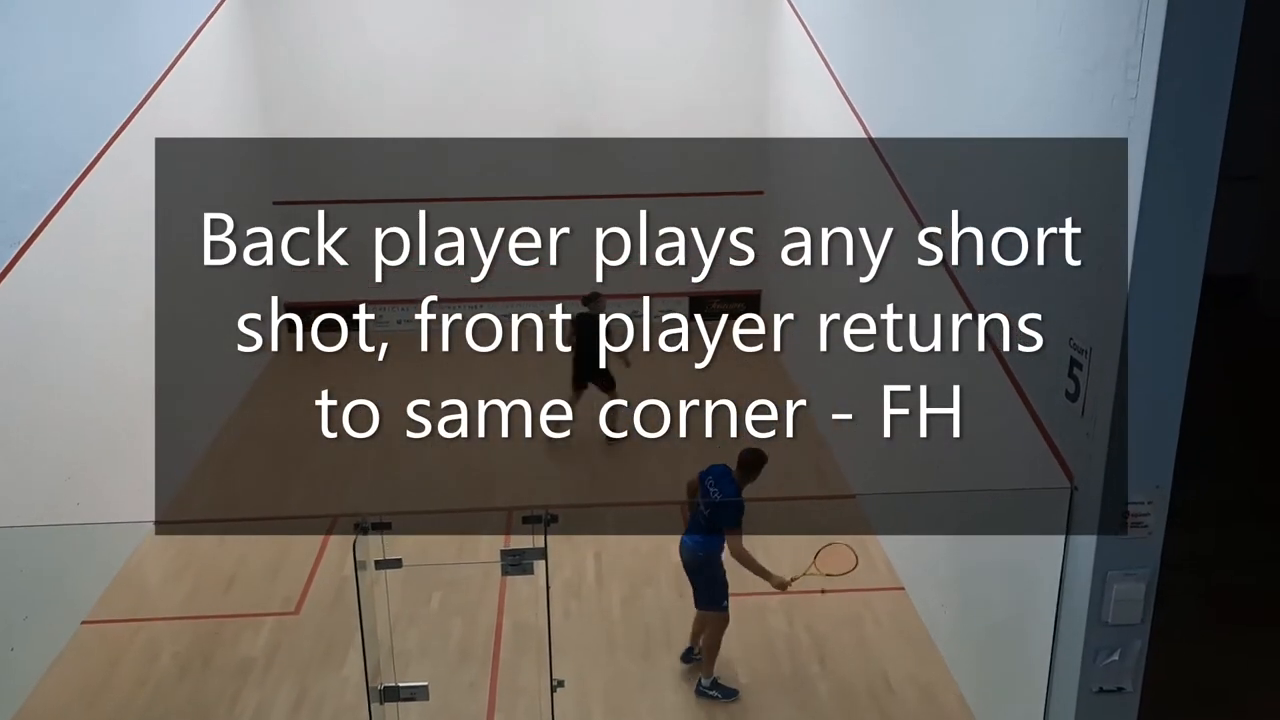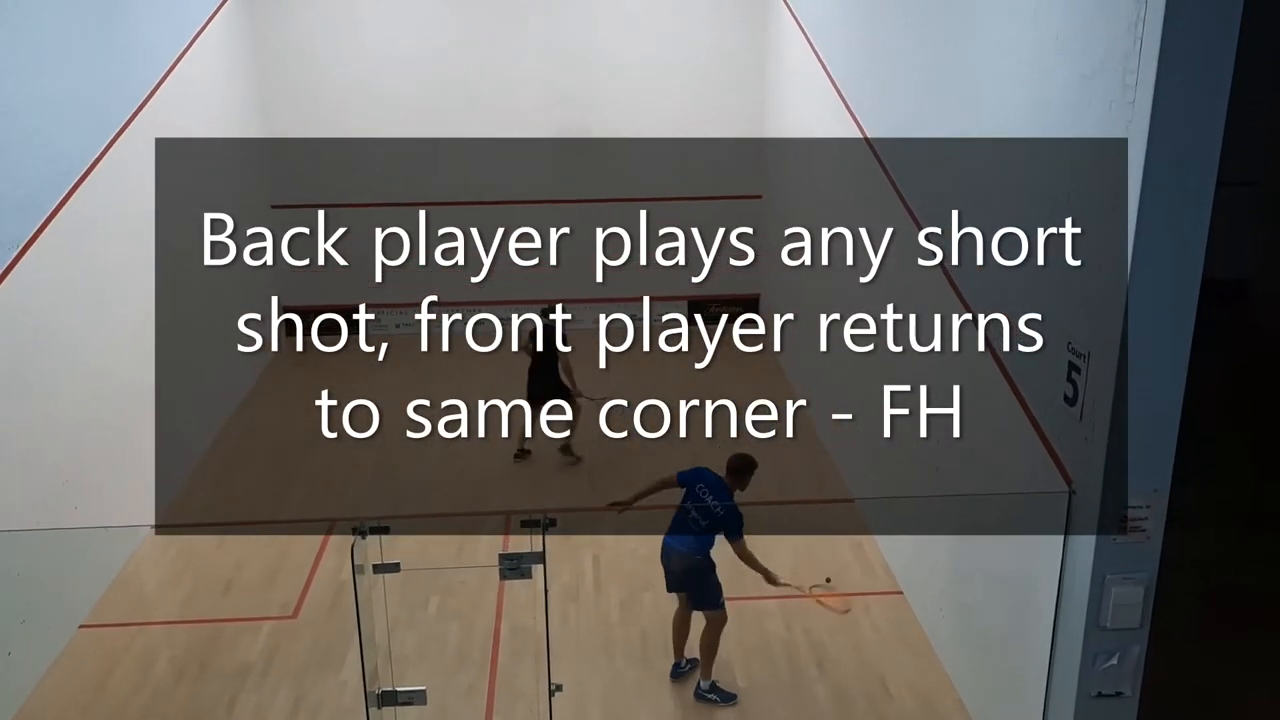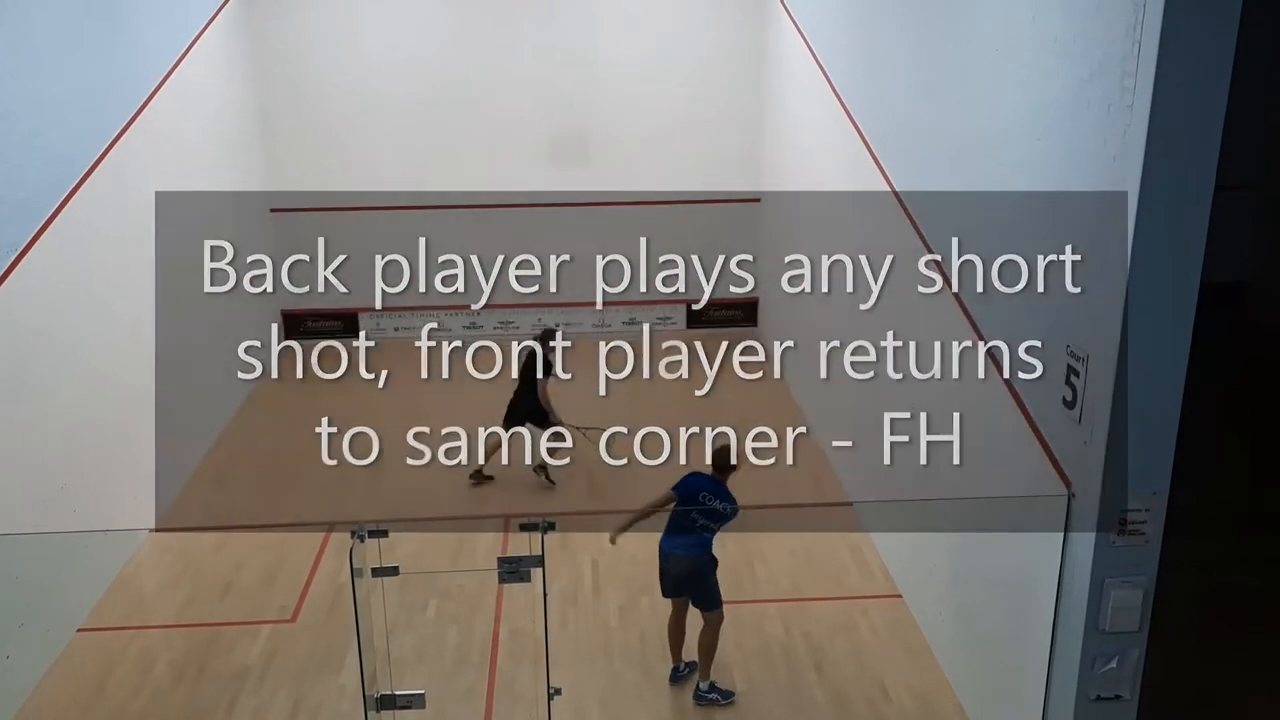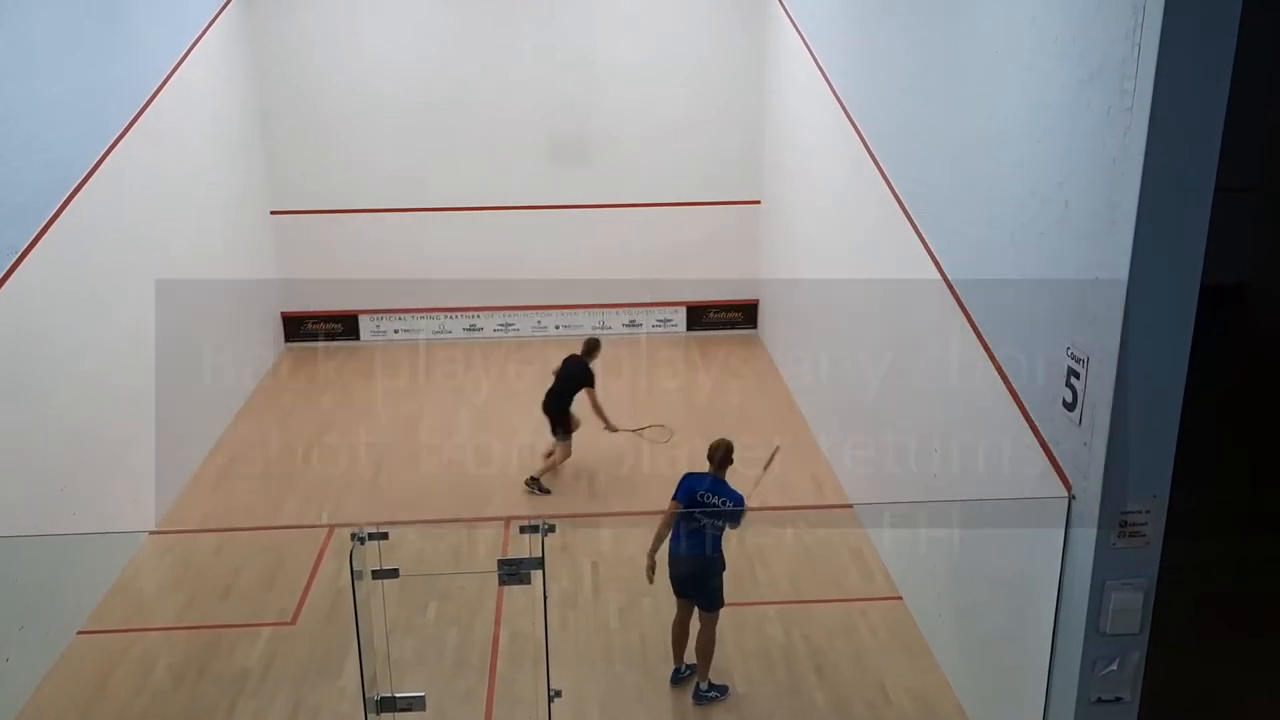
dt=0.3s
person 1, frame 1
left shoulder: (717, 471)
right shoulder: (731, 503)
left elbow: (691, 486)
right elbow: (736, 551)
left wrist: (689, 510)
right wrist: (771, 578)
left hip: (689, 545)
right hip: (702, 556)
left knee: (707, 602)
right knee: (719, 619)
left ankle: (692, 650)
right ankle: (706, 683)
person 1, frame 2
left shoulder: (701, 476)
right shoulder: (731, 512)
left elbow: (662, 483)
right elbow: (742, 553)
left wrist: (630, 501)
right wrist: (767, 574)
left hip: (669, 549)
right hip: (693, 561)
left knee: (685, 604)
right knee: (717, 619)
left ankle: (679, 663)
right ankle: (705, 686)
person 1, frame 3
left shoulder: (693, 482)
right shoulder: (731, 506)
left elbow: (657, 505)
left wrist: (623, 527)
left hip: (669, 553)
right hip: (697, 563)
left knee: (678, 610)
right knee: (713, 620)
left ankle: (678, 668)
right ankle: (704, 688)
person 1, frame 4
left shoulder: (690, 481)
right shoulder: (736, 500)
left elbow: (668, 520)
left wrist: (651, 555)
left hip: (678, 556)
right hip: (707, 563)
left knee: (683, 612)
right knee: (708, 623)
left ankle: (679, 669)
right ankle: (703, 687)
